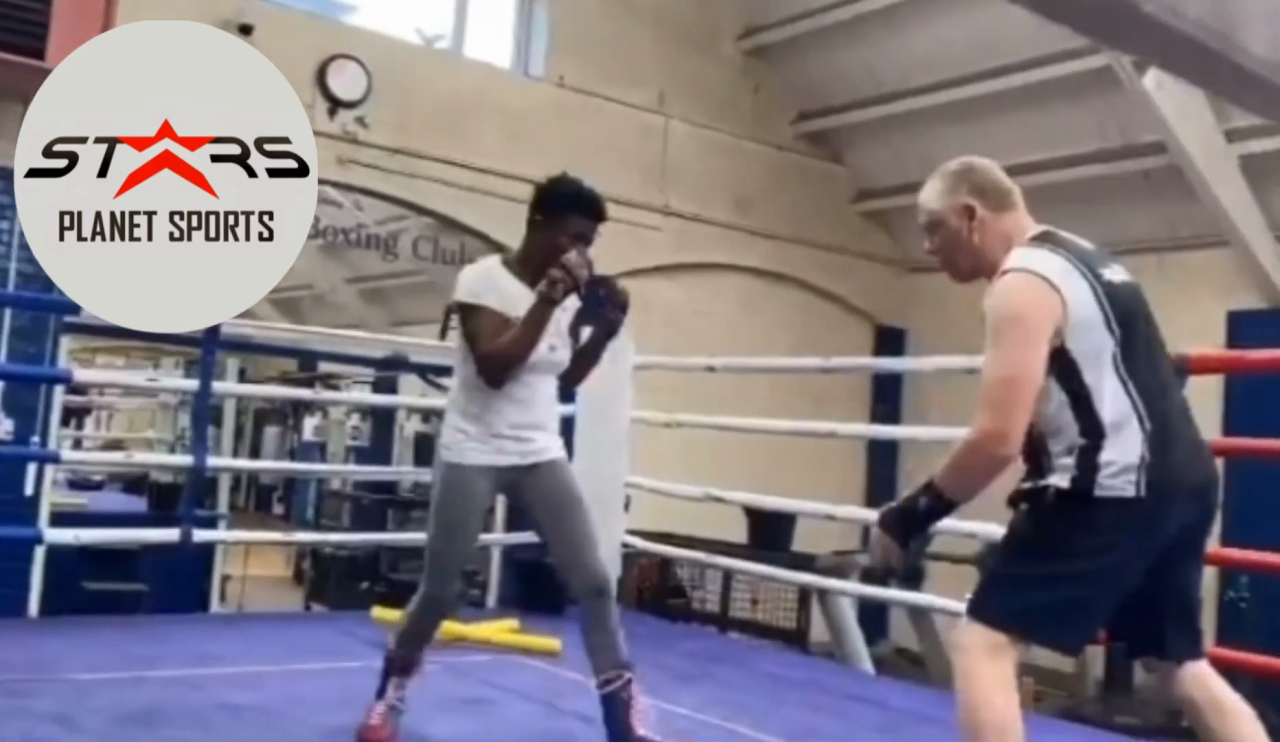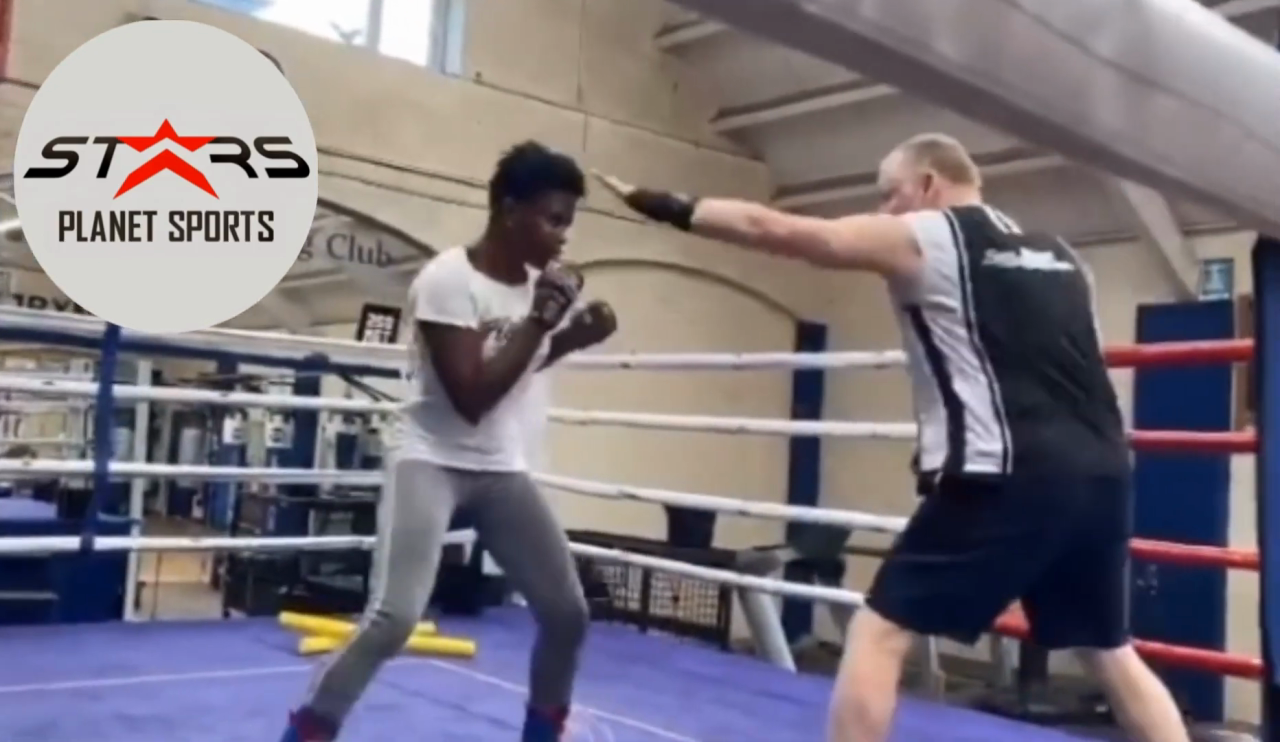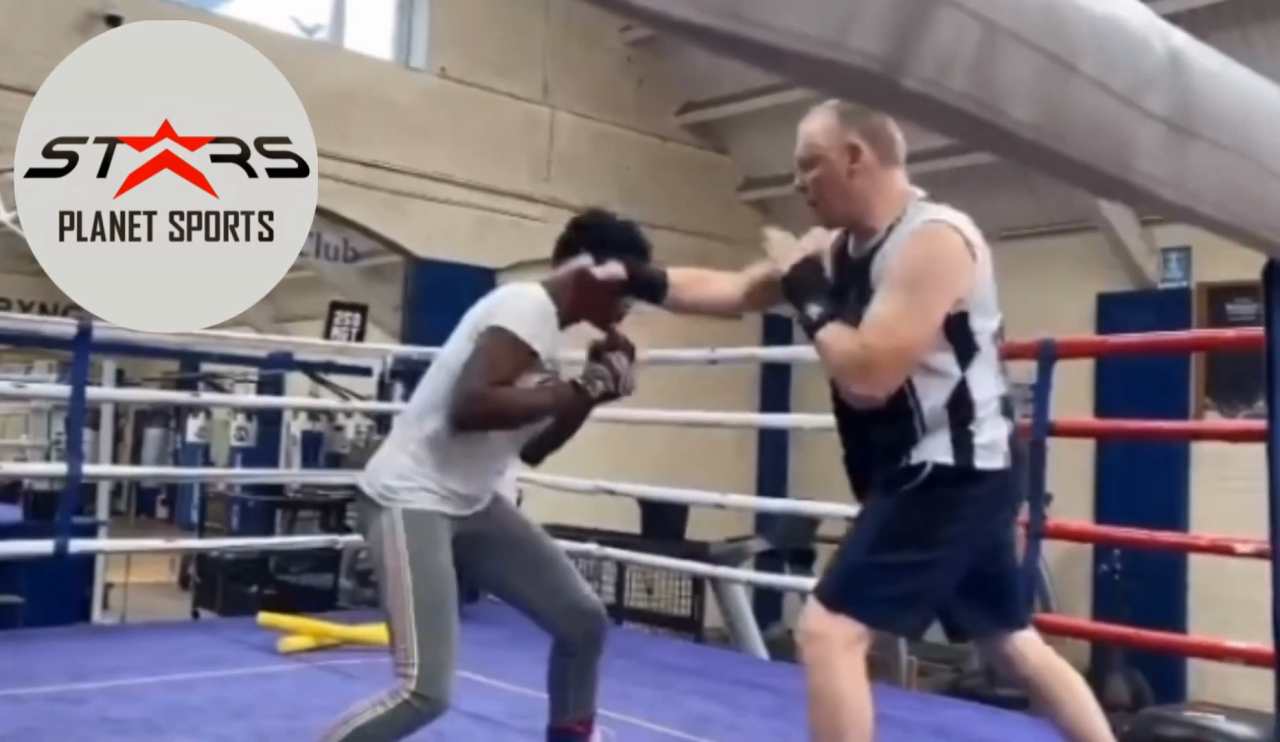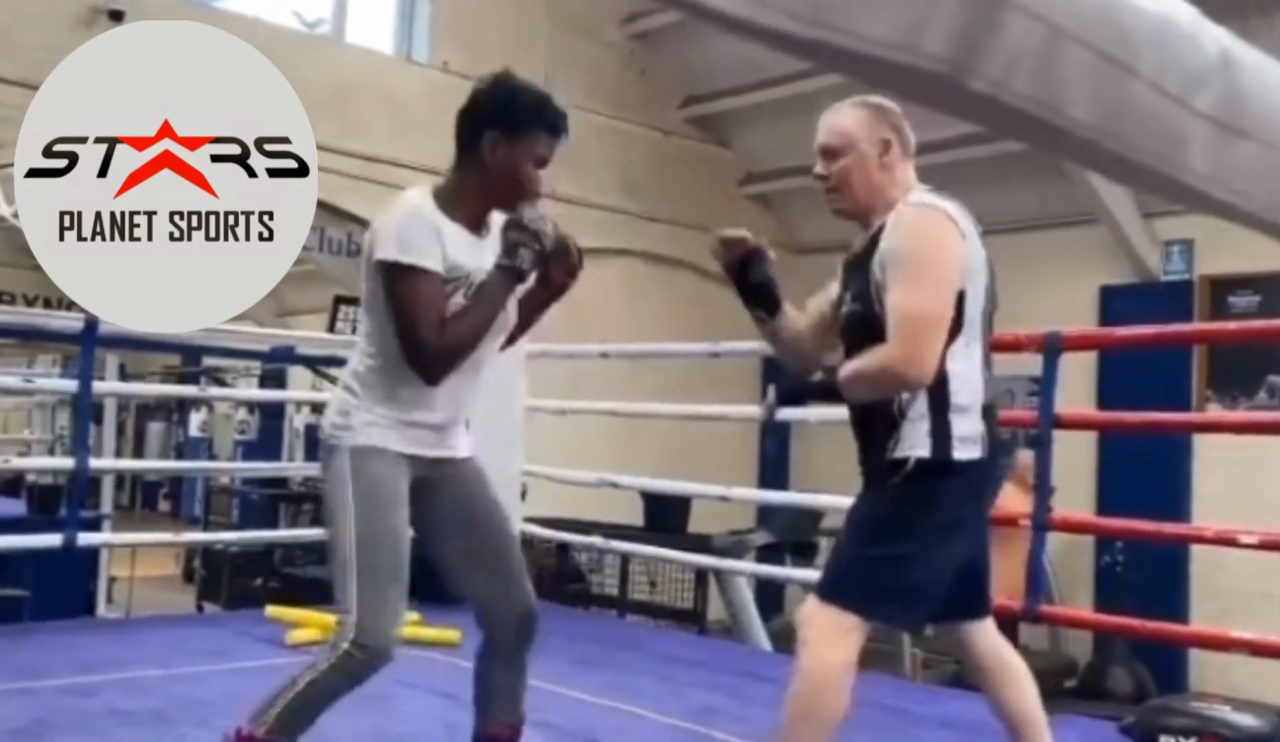
dt=0.7s
person 1, frame 1
left shoulder: (1022, 285)
right shoulder: (1083, 259)
left elbow: (997, 438)
left wrist: (911, 515)
right wrist: (1038, 486)
left hip: (1112, 490)
right hip: (1183, 485)
left knee: (982, 644)
right knee: (1183, 668)
person 1, frame 2
left shoulder: (916, 236)
right shoulder: (1056, 253)
left elbow: (766, 227)
left wrist: (662, 205)
left hip: (1009, 480)
right hip: (1097, 473)
left knee: (878, 635)
right knee: (1111, 655)
person 1, frame 3
left shoulder: (932, 239)
right shoulder: (839, 248)
left elbow: (865, 378)
right elbow: (733, 292)
left wrist: (809, 297)
right wrist: (638, 282)
left hip: (950, 478)
right hip: (937, 478)
left knee: (829, 633)
right knee: (1013, 644)
person 1, frame 4
left shoulder: (922, 230)
right shoulder: (872, 247)
left elbow: (908, 365)
right elbow: (807, 347)
left wrist: (825, 383)
right wrist: (759, 292)
left hip: (935, 464)
right hip: (944, 467)
left knee: (828, 621)
right knee: (967, 630)
person 2, frame 1
left shoulder: (568, 296)
right shoulder: (482, 278)
right elbow: (494, 368)
left wrist: (604, 329)
right wrist: (547, 299)
left hip: (539, 454)
right hip: (471, 455)
left knee: (593, 581)
right knee: (441, 589)
right ankle: (392, 690)
person 2, frame 2
left shoulder: (535, 277)
right shoulder: (447, 279)
right elbow: (472, 397)
left wrist: (573, 334)
right wrist: (539, 318)
left hip: (501, 468)
right hip: (429, 460)
left knee: (568, 615)
right knee: (396, 615)
person 2, frame 3
left shoulder: (540, 319)
right shoulder: (527, 307)
left elbow: (533, 449)
right elbow: (469, 407)
left wrist: (597, 379)
right wrist: (580, 389)
left hip: (470, 502)
right hip: (410, 499)
left knee: (583, 619)
right knee: (425, 688)
person 2, frame 4
left shoulder: (500, 229)
right shoulder: (413, 222)
right elbow: (434, 357)
left wrist: (546, 289)
right wrist: (509, 271)
left hip: (443, 449)
right hip: (371, 442)
left knee: (514, 616)
right knee: (370, 640)
